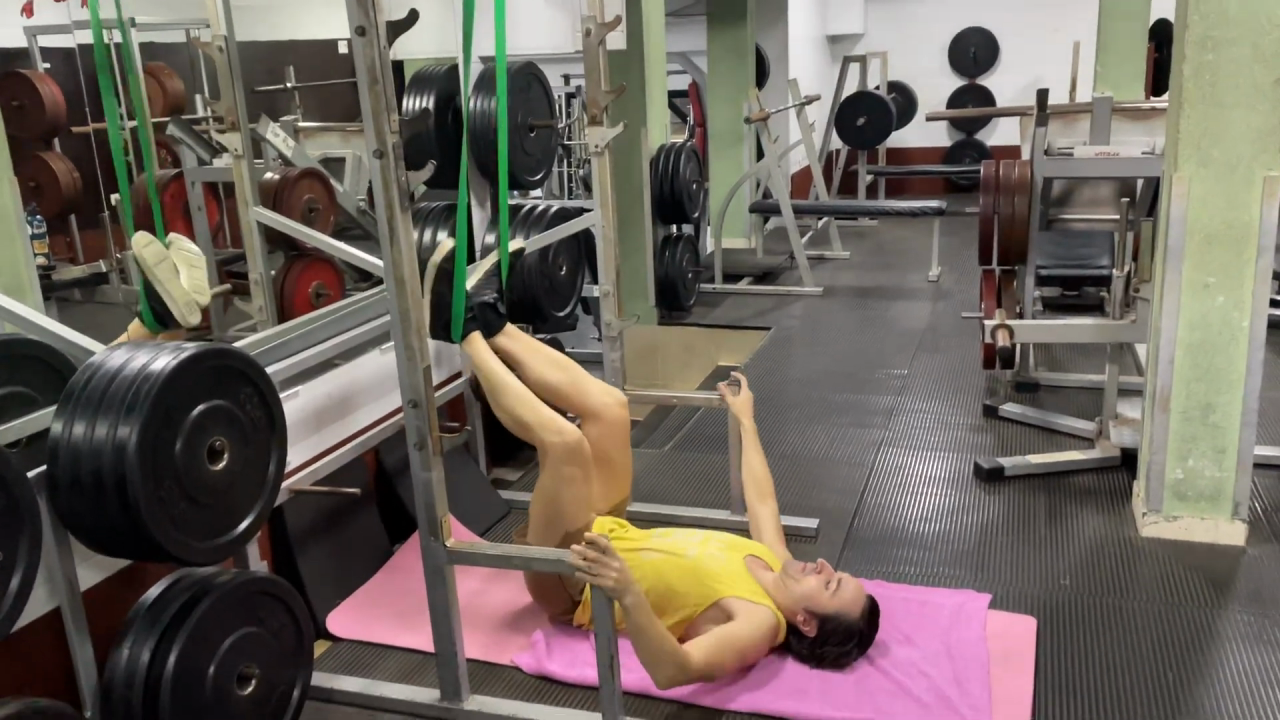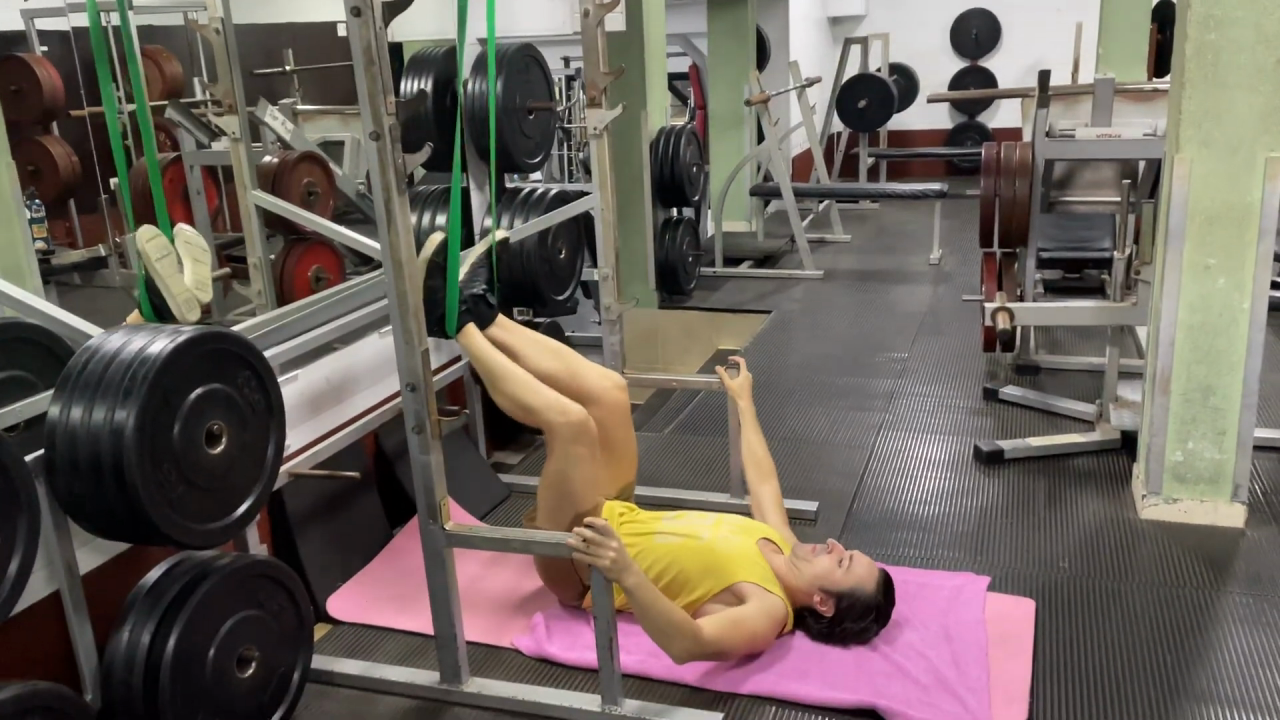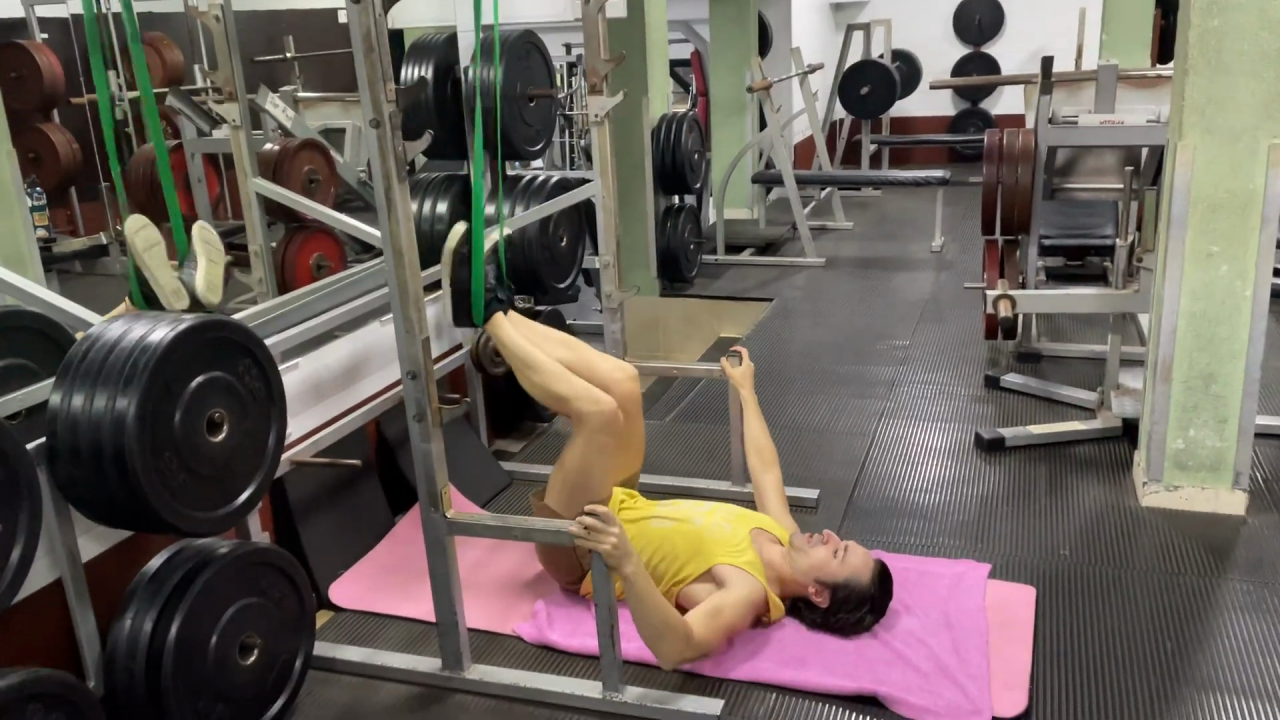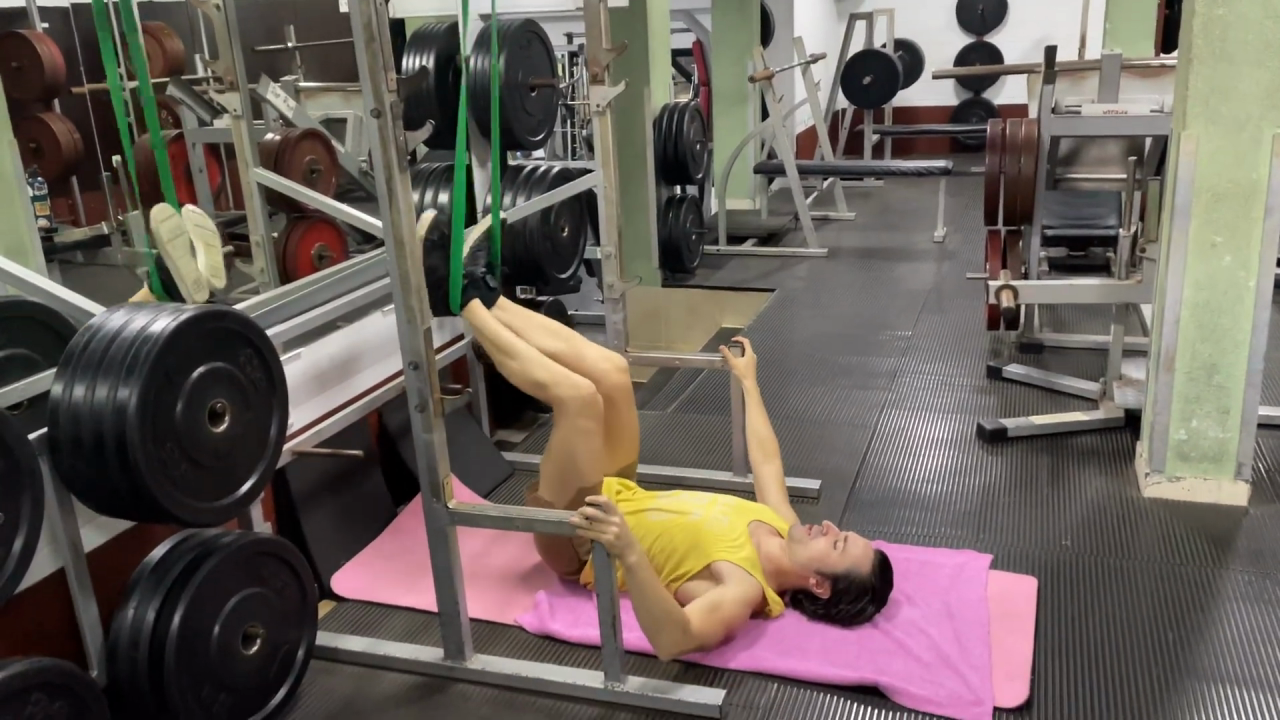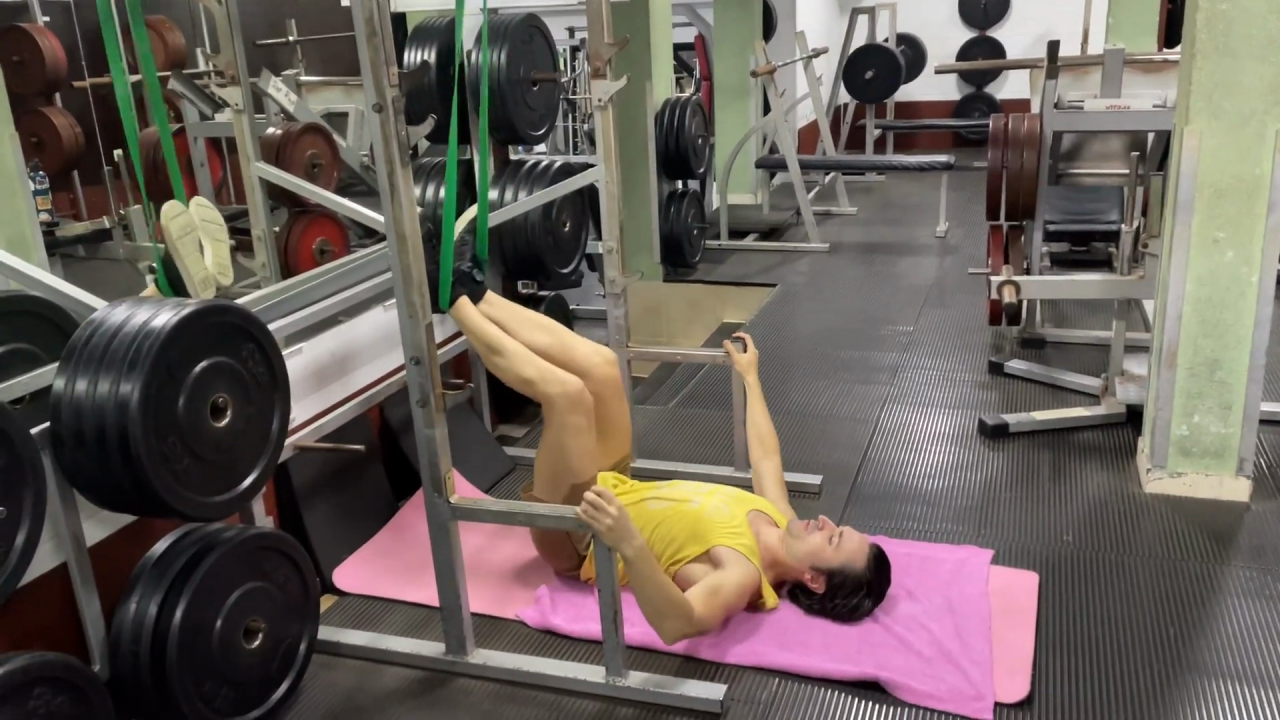
dt=0.3s
person 1, frame 1
left shoulder: (759, 622)
right shoulder: (776, 566)
left elbow: (672, 670)
right elbow: (763, 501)
left wrist: (628, 594)
right wrist: (746, 421)
left hip: (573, 582)
right hip: (605, 537)
left knee: (563, 440)
right knee: (609, 407)
left ankle: (467, 331)
right ankle: (489, 324)
person 1, frame 2
left shoulder: (768, 610)
right shoulder: (782, 548)
left elbow: (687, 644)
right elbow: (764, 481)
left wrist: (626, 575)
right wrist: (744, 401)
left hip: (579, 564)
right hip: (614, 520)
left knee: (570, 420)
right knee: (607, 391)
left ankle: (461, 324)
right ankle: (481, 317)
person 1, frame 3
left shoulder: (749, 591)
right shoulder: (784, 541)
left elbow: (676, 647)
right elbow: (767, 472)
left wrist: (626, 564)
right wrist: (746, 393)
left hip: (579, 549)
right hip: (617, 509)
left knee: (599, 410)
right knee: (620, 382)
left ankle: (491, 314)
right ankle: (493, 305)
person 1, frame 4
left shoulder: (746, 588)
right shoulder: (781, 529)
left elbow: (673, 641)
right elbow: (768, 462)
left wrist: (630, 554)
right wrist: (748, 383)
left hip: (577, 542)
right hip: (612, 495)
left knee: (576, 394)
right knee: (608, 374)
left ankle: (466, 303)
right ankle: (483, 298)
person 1, frame 5
left shoulder: (745, 574)
right shoulder: (782, 525)
left elbow: (676, 623)
right elbow: (767, 459)
left wrist: (630, 545)
right wrist: (751, 380)
left hip: (578, 537)
right hip: (612, 491)
left knee: (567, 392)
right knee: (598, 365)
left ankle: (456, 297)
right ankle: (471, 290)
